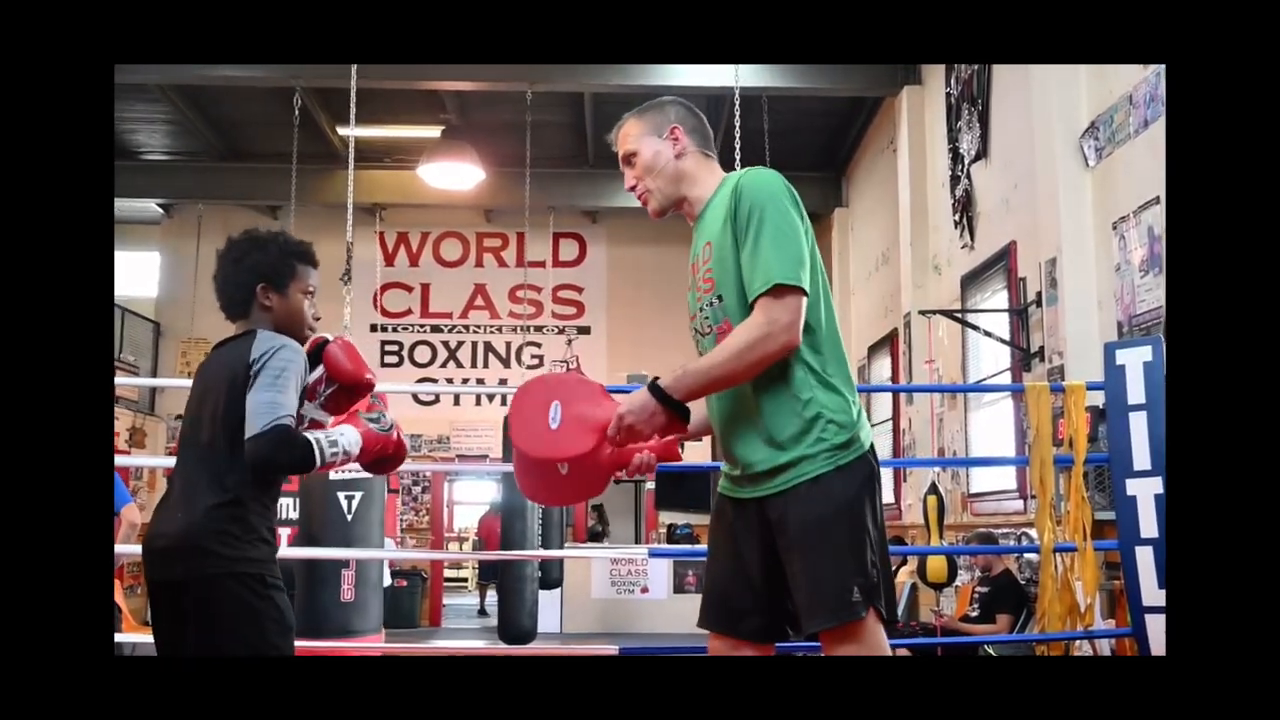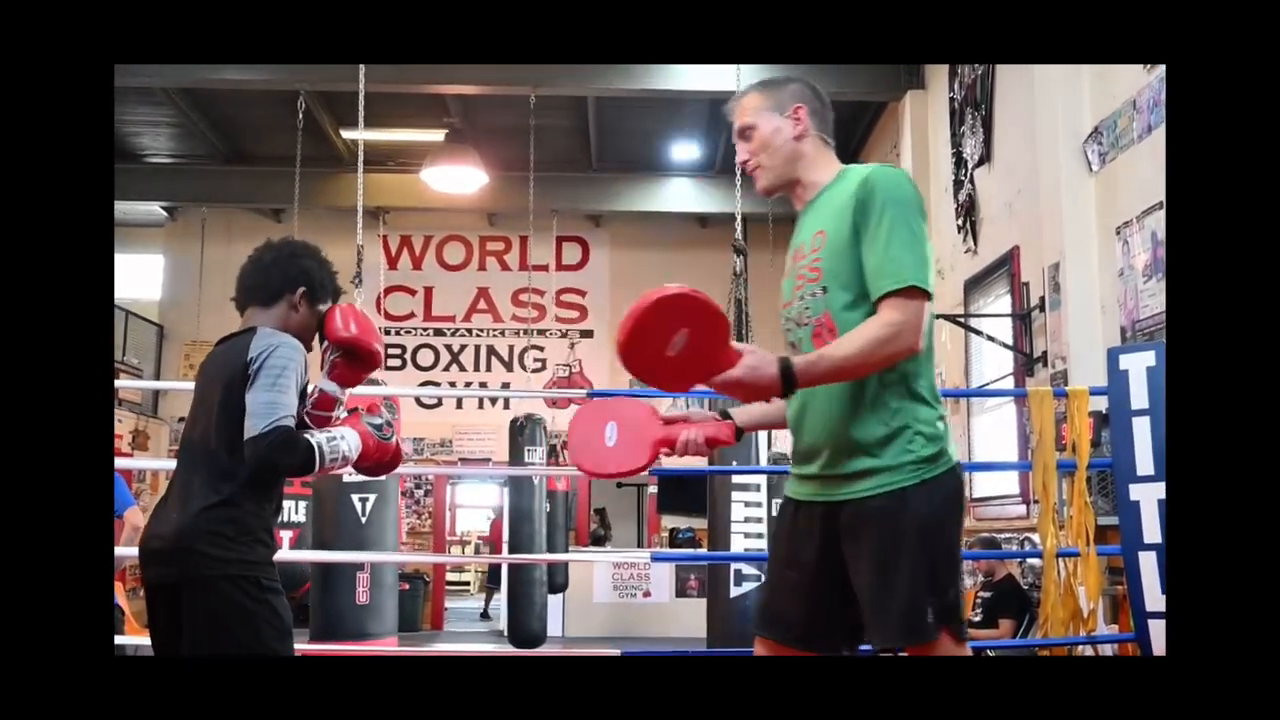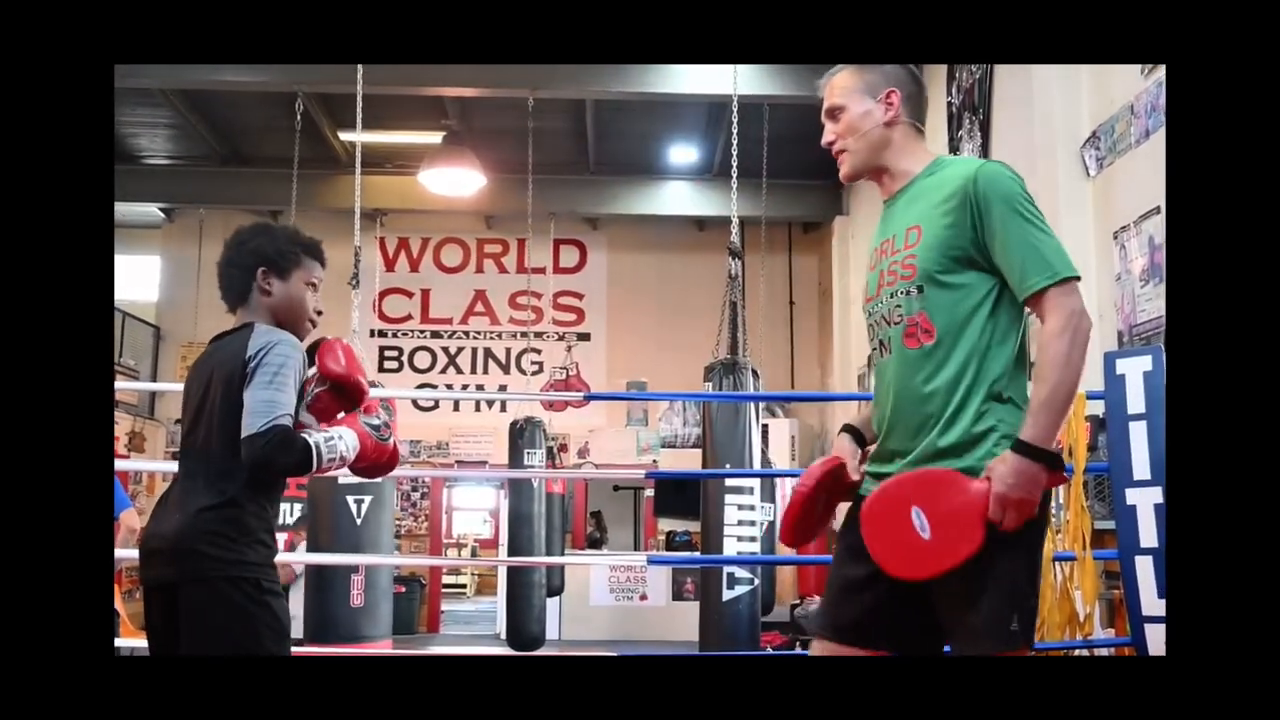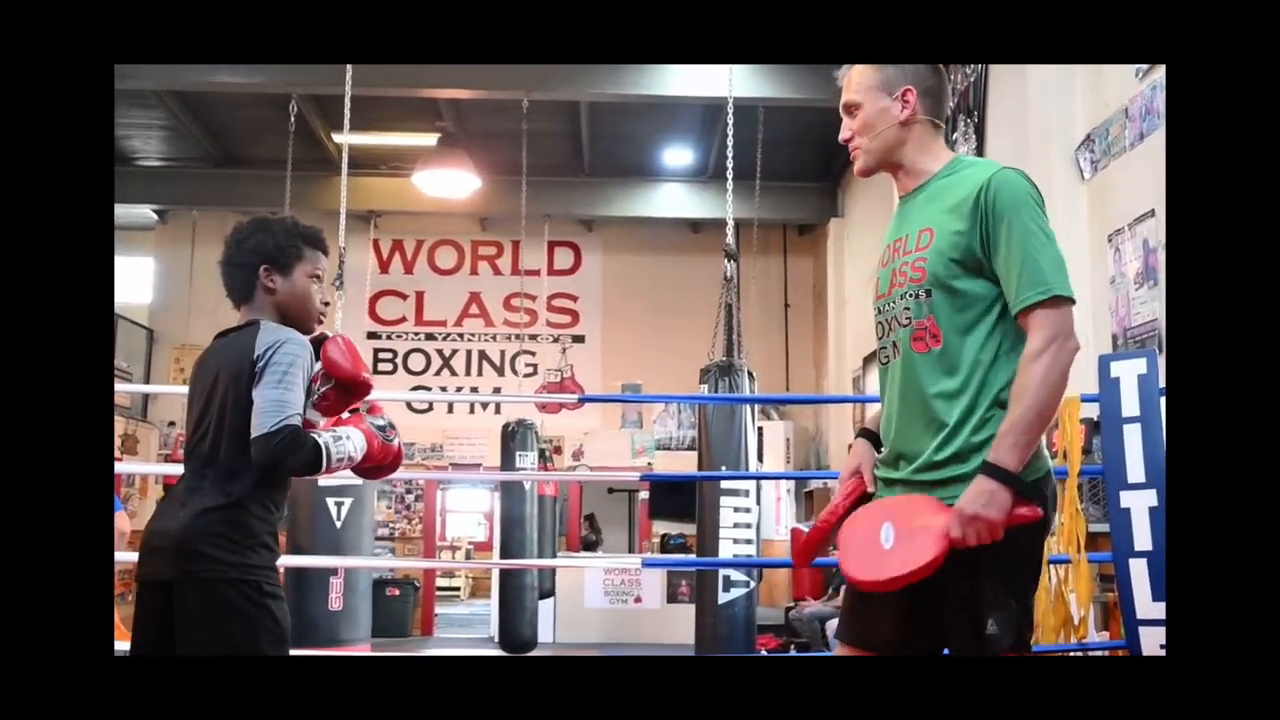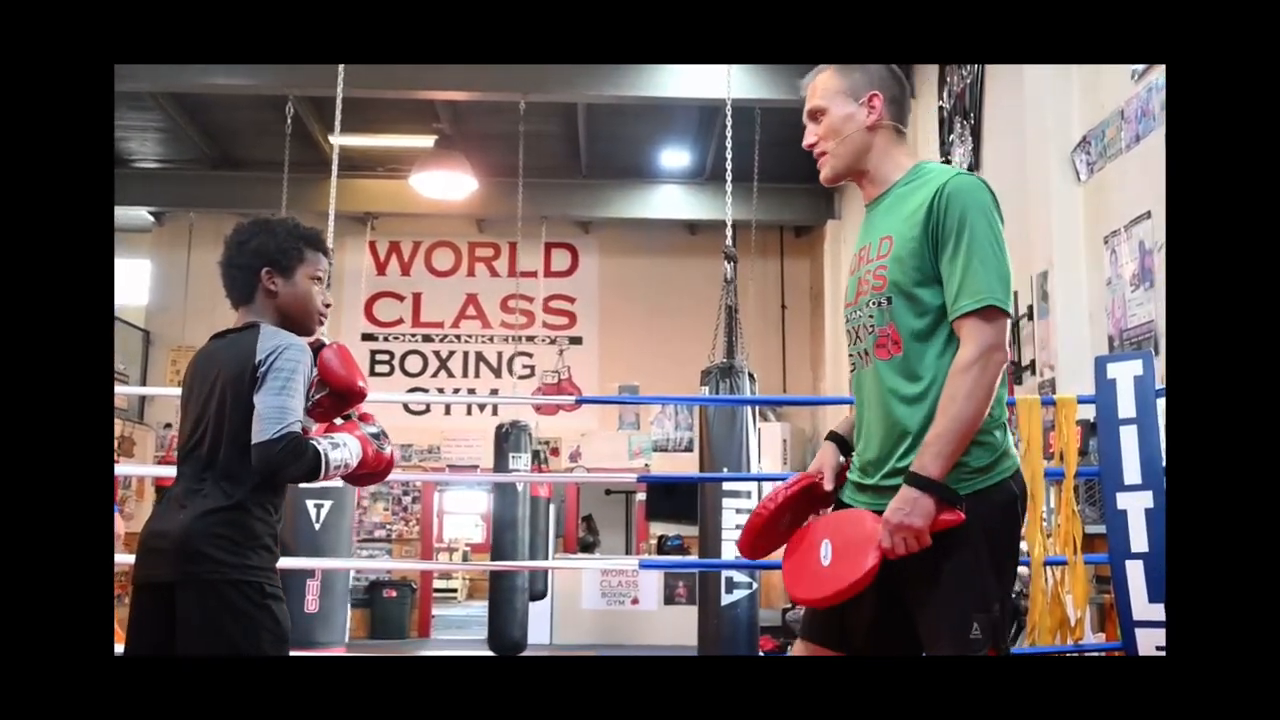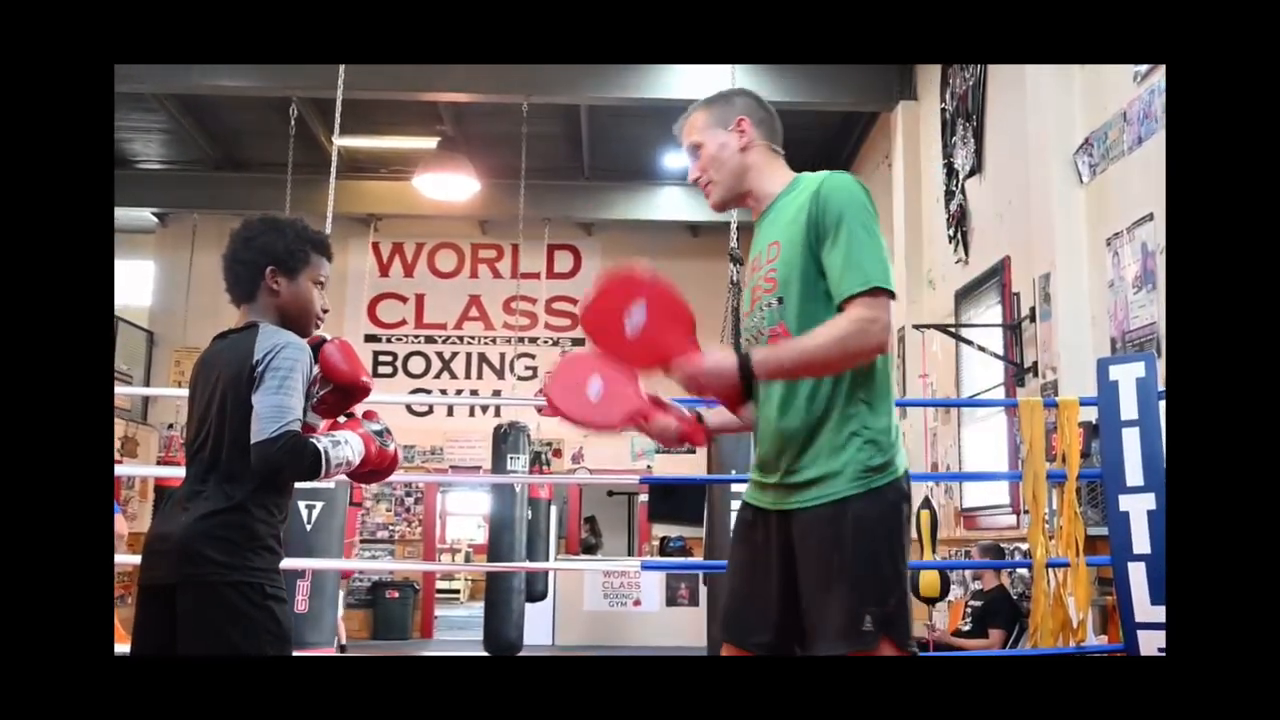
dt=0.5s
person 1, frame 1
left shoulder: (755, 190)
right shoulder: (706, 235)
left elbow: (780, 327)
left wrist: (662, 397)
right wrist: (667, 430)
left hip: (818, 464)
right hip: (746, 480)
left knee: (852, 638)
right knee: (732, 643)
person 1, frame 2
left shoulder: (875, 186)
right shoulder: (806, 228)
left elbow: (903, 328)
left wrist: (783, 374)
right wrist: (729, 420)
left hip: (898, 478)
right hip: (814, 489)
left knee: (932, 646)
right knee: (779, 646)
person 1, frame 3
left shoulder: (978, 183)
right shoulder: (886, 225)
left elbow: (1066, 317)
left wrist: (1031, 448)
right wrist: (855, 434)
left hip: (982, 487)
right hip: (887, 490)
left knee: (995, 649)
right knee: (835, 648)
person 1, frame 4
left shoulder: (992, 188)
right shoulder: (903, 220)
left elbow: (1054, 336)
left wrist: (999, 472)
right wrist: (870, 436)
left hip: (981, 495)
right hip: (895, 493)
right knee: (859, 647)
person 1, frame 5
left shoulder: (950, 194)
right shoulder: (872, 223)
left elbow: (985, 347)
left wrist: (923, 482)
right wrist: (840, 440)
left hip: (954, 496)
right hip: (867, 498)
right knee: (815, 648)
person 1, frame 6
left shoulder: (827, 195)
right shoulder: (766, 237)
left elbow: (869, 326)
left wrist: (744, 369)
right wrist: (699, 424)
left hip: (848, 488)
right hip: (771, 496)
left knee: (866, 651)
right knee: (744, 648)
person 2, frame 1
left shoulder: (216, 361)
right shoulder: (278, 349)
right elbow: (273, 450)
left wrist: (319, 407)
right wrist: (354, 434)
left hip: (171, 545)
right hip: (228, 553)
person 2, frame 2
left shoulder: (222, 355)
right shoulder: (279, 347)
right elbow: (272, 450)
left wrist: (336, 382)
right wrist: (355, 438)
left hip: (167, 545)
right hip: (225, 554)
person 2, frame 3
left shoulder: (211, 357)
right shoulder: (277, 345)
right elbow: (268, 449)
left wrist: (313, 413)
right wrist: (349, 438)
left hip: (167, 544)
right hip: (225, 553)
person 2, frame 4
left shoulder: (215, 353)
right shoulder: (284, 343)
right elbow: (276, 449)
left wrist: (316, 409)
right wrist: (358, 439)
left hip: (168, 543)
right hip: (227, 553)
person 2, frame 5
left shoulder: (207, 355)
right shoulder: (284, 348)
right elbow: (275, 454)
left wrist: (307, 412)
right wrist: (351, 446)
left hip: (164, 544)
right hip: (227, 555)
person 2, frame 6
left shoulder: (214, 354)
right shoulder: (284, 348)
right elbow: (276, 454)
left wrist: (312, 412)
right wrist: (354, 443)
left hip: (170, 546)
right hip: (230, 556)
